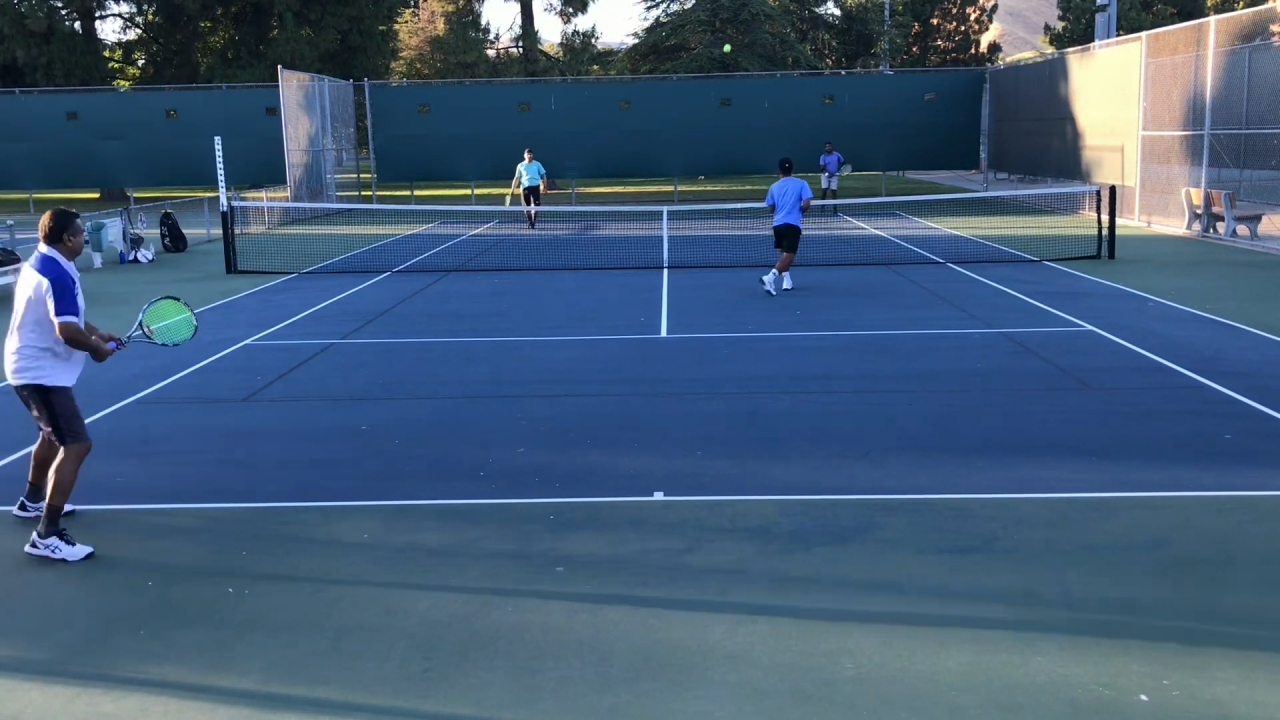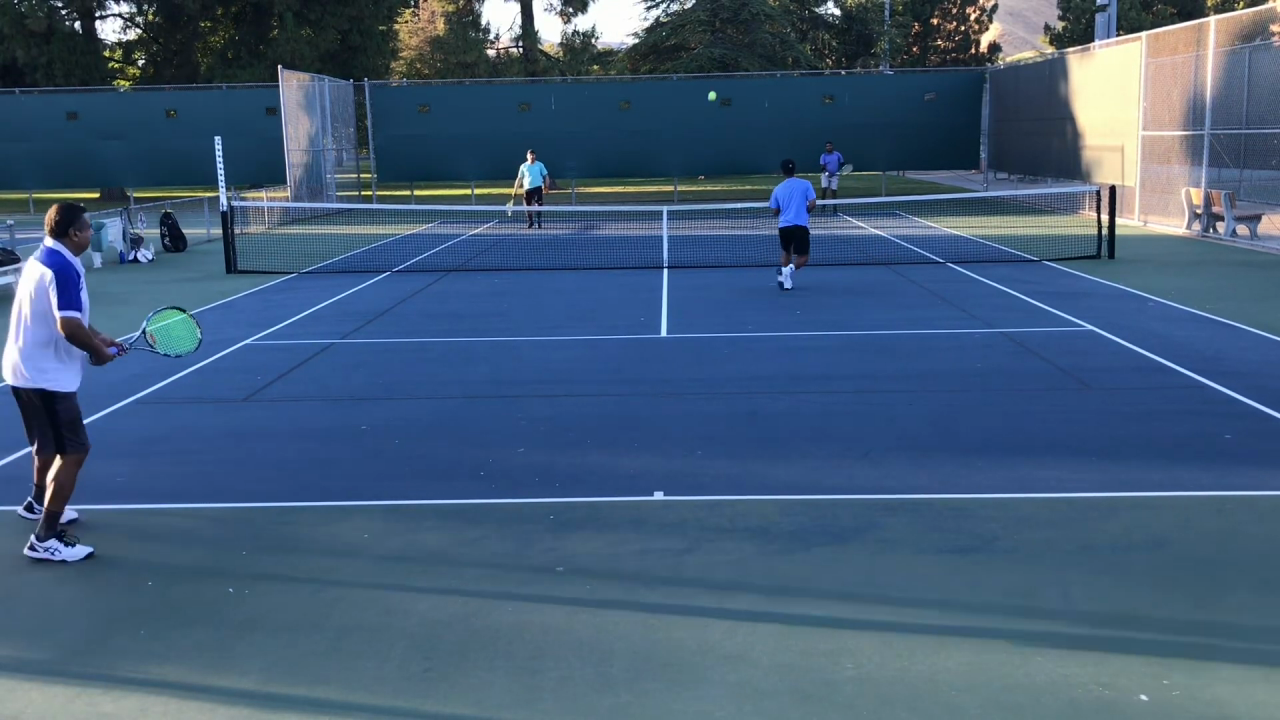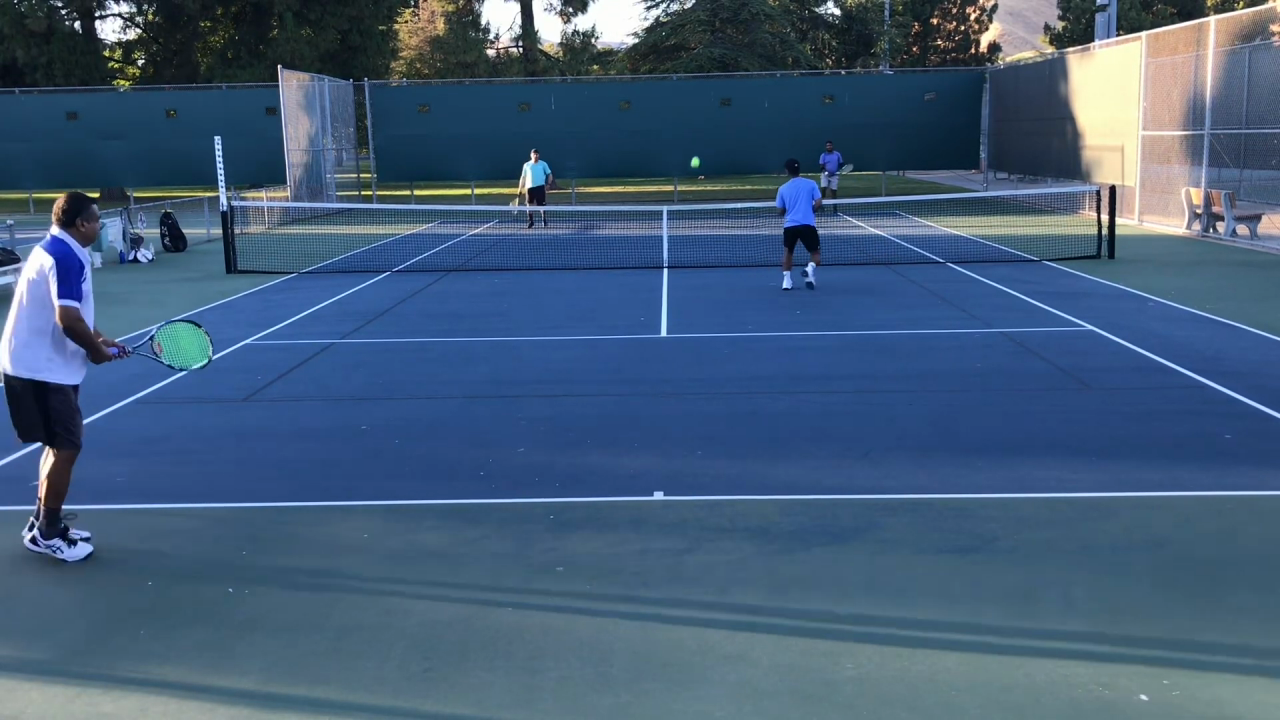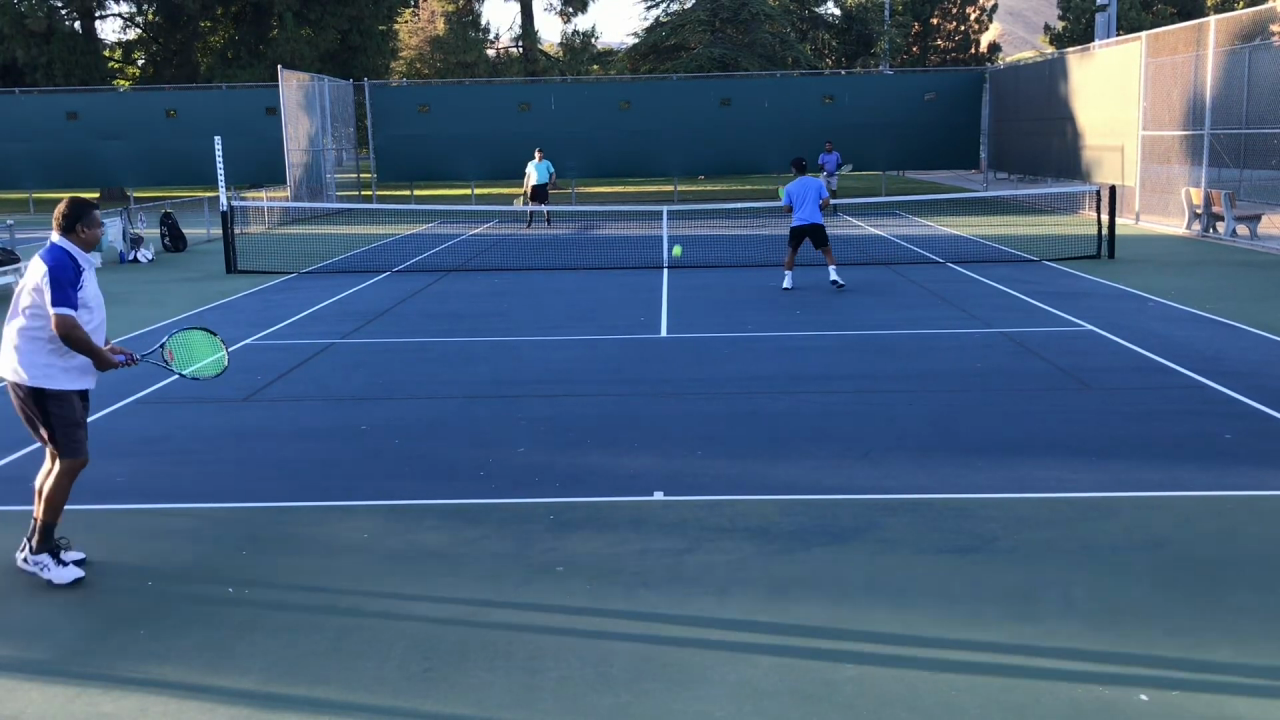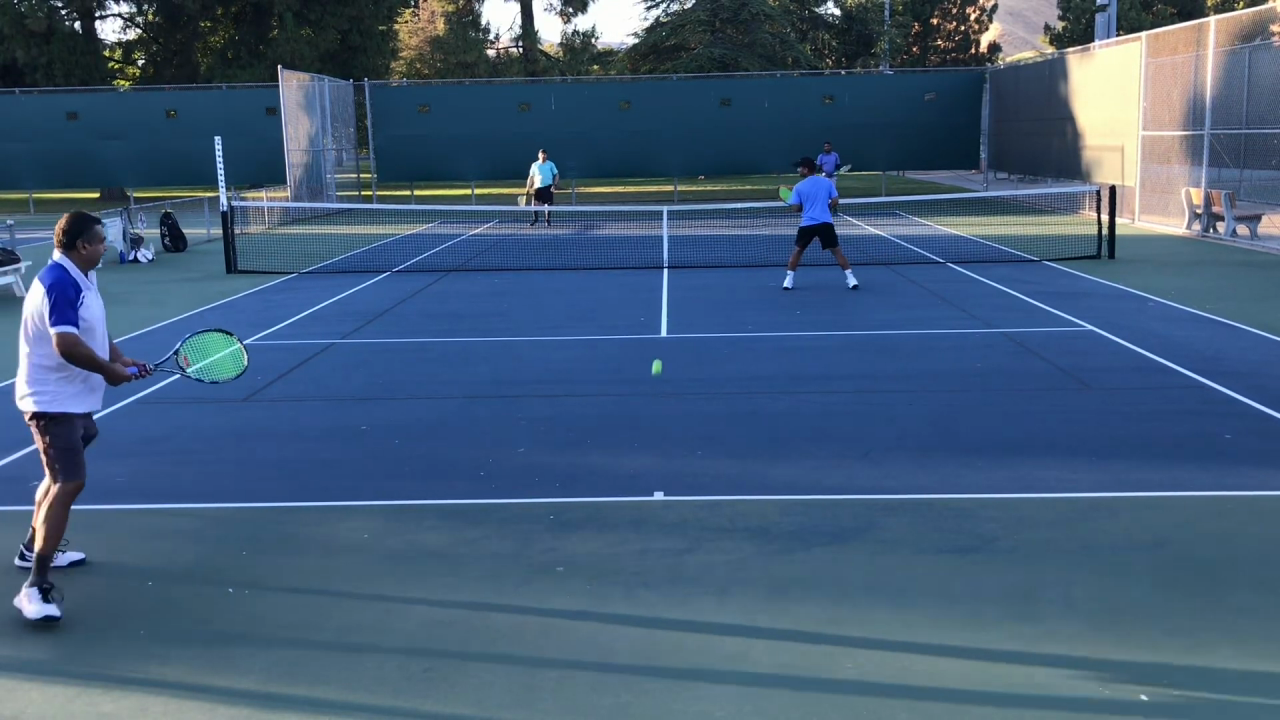
dt=0.1s
person 1, frame 1
left shoulder: (44, 263)
right shoulder: (57, 275)
right elbow: (68, 333)
left wrist: (95, 332)
right wrist: (98, 350)
left hip: (36, 368)
right hip: (42, 374)
left knee: (57, 436)
right knee: (76, 446)
left ankle: (33, 500)
right ankle: (47, 535)
person 1, frame 2
left shoulder: (47, 260)
right shoulder: (63, 270)
right elbow: (70, 329)
left wrist: (98, 338)
right wrist: (98, 351)
left hip: (38, 371)
right hip: (45, 376)
left knee: (55, 445)
right knee: (73, 453)
left ankle: (38, 503)
right ankle: (44, 538)
person 1, frame 3
left shoulder: (55, 250)
right shoulder: (66, 258)
right elbow: (67, 319)
left wrist: (97, 338)
right wrist: (96, 350)
left hip: (36, 364)
right hip: (40, 369)
left knee: (57, 444)
right knee: (65, 450)
left ankle: (44, 521)
right ankle: (47, 534)
person 1, frame 4
left shoulder: (76, 260)
right shoulder: (60, 264)
left elbow: (85, 316)
right elbow: (64, 327)
left wrist: (106, 346)
right wrist: (98, 357)
left hip: (66, 377)
right hip: (44, 379)
left knee: (65, 457)
right knee: (71, 458)
left ankle: (43, 542)
right ankle: (38, 550)
person 1, frame 5
left shoulder: (76, 279)
right shoulder: (60, 284)
left elbow: (90, 333)
right elbow: (67, 346)
left wrist: (119, 359)
right wrist: (109, 371)
left hip: (71, 398)
right hip: (54, 401)
left knee: (63, 477)
right knee: (68, 483)
left ankle: (35, 547)
right ankle: (36, 585)
